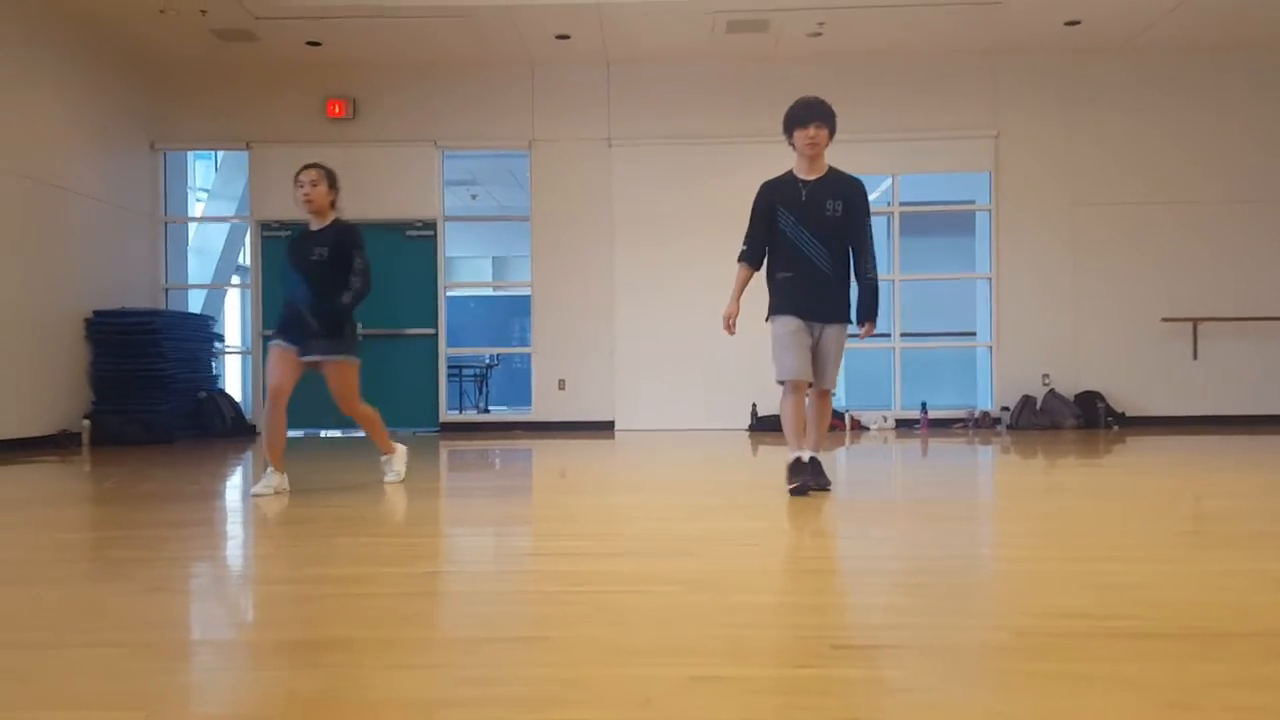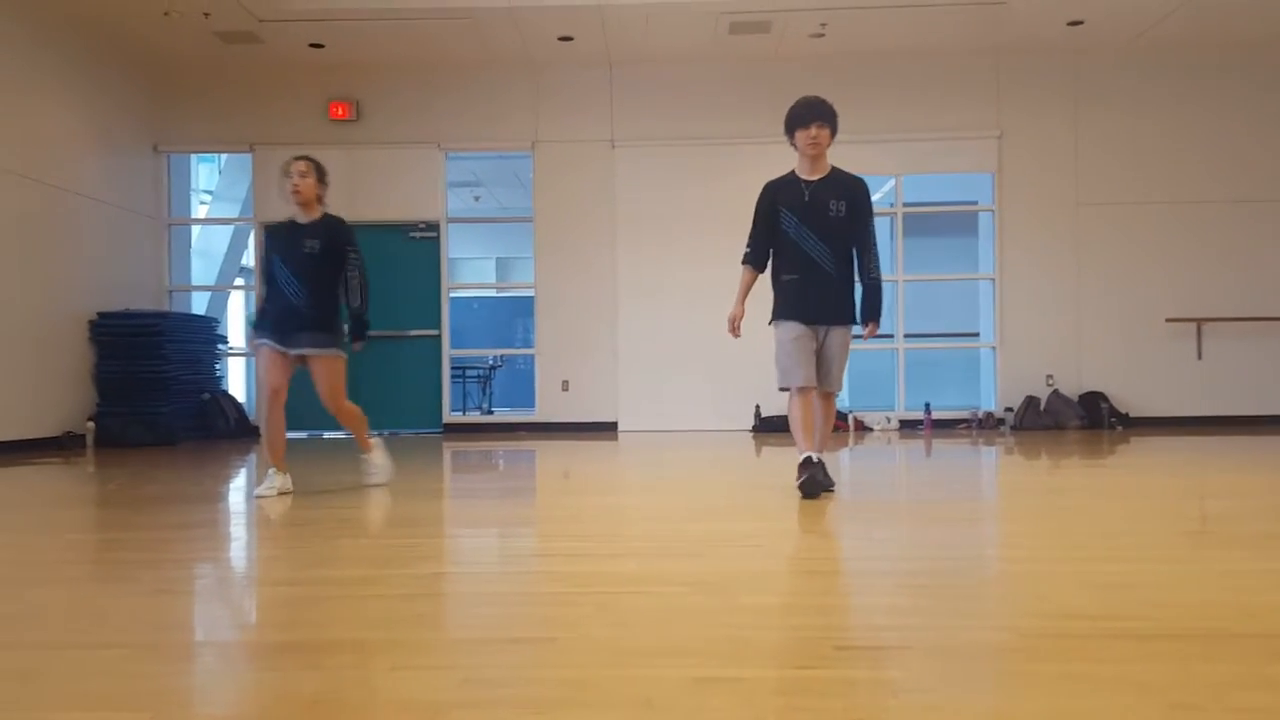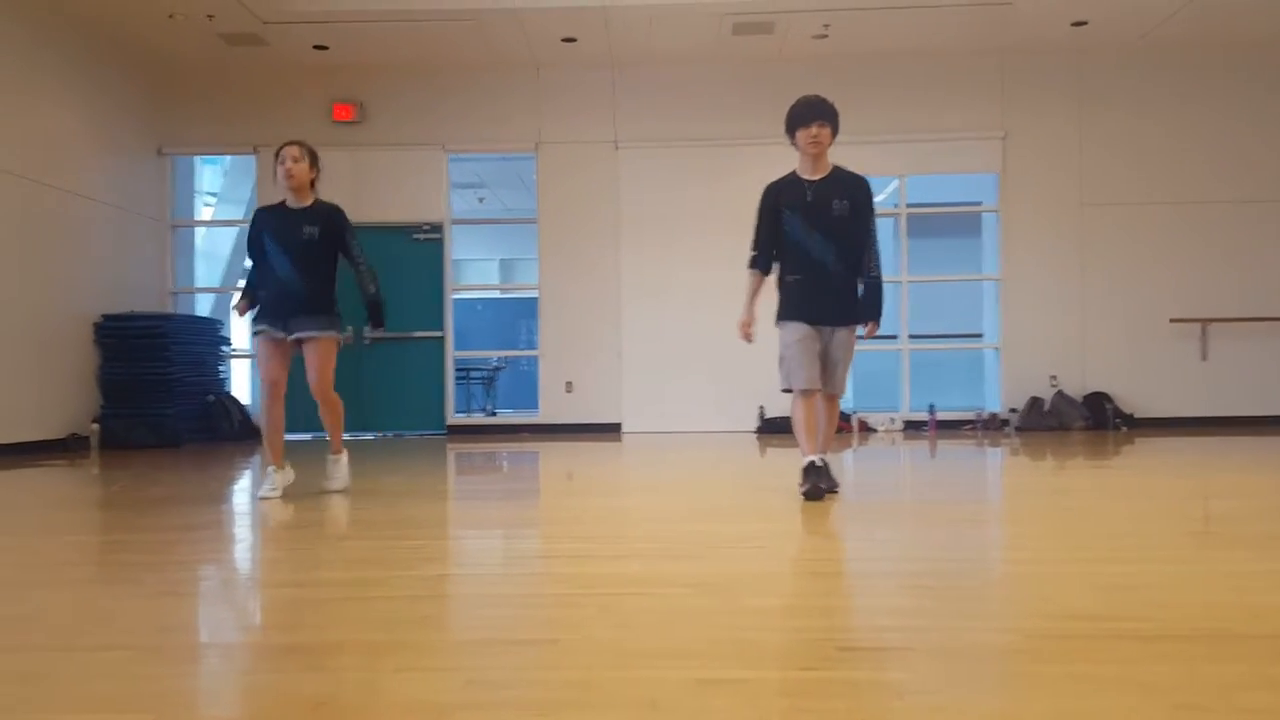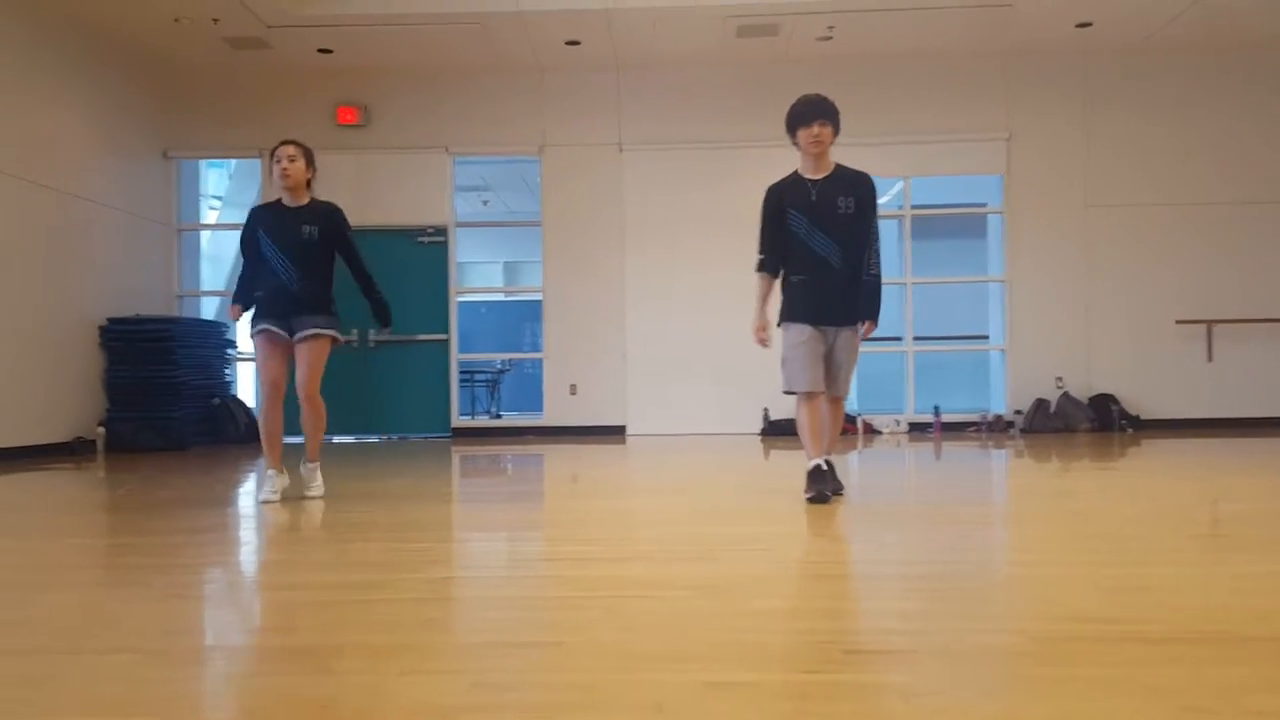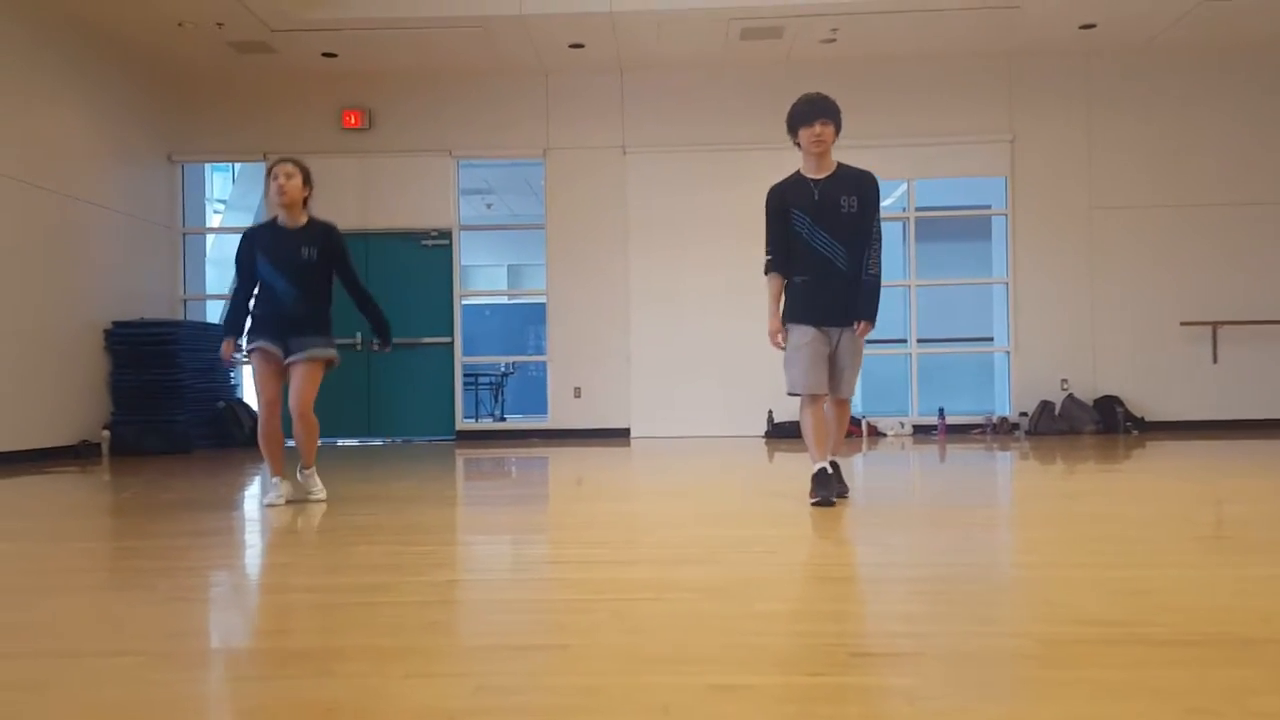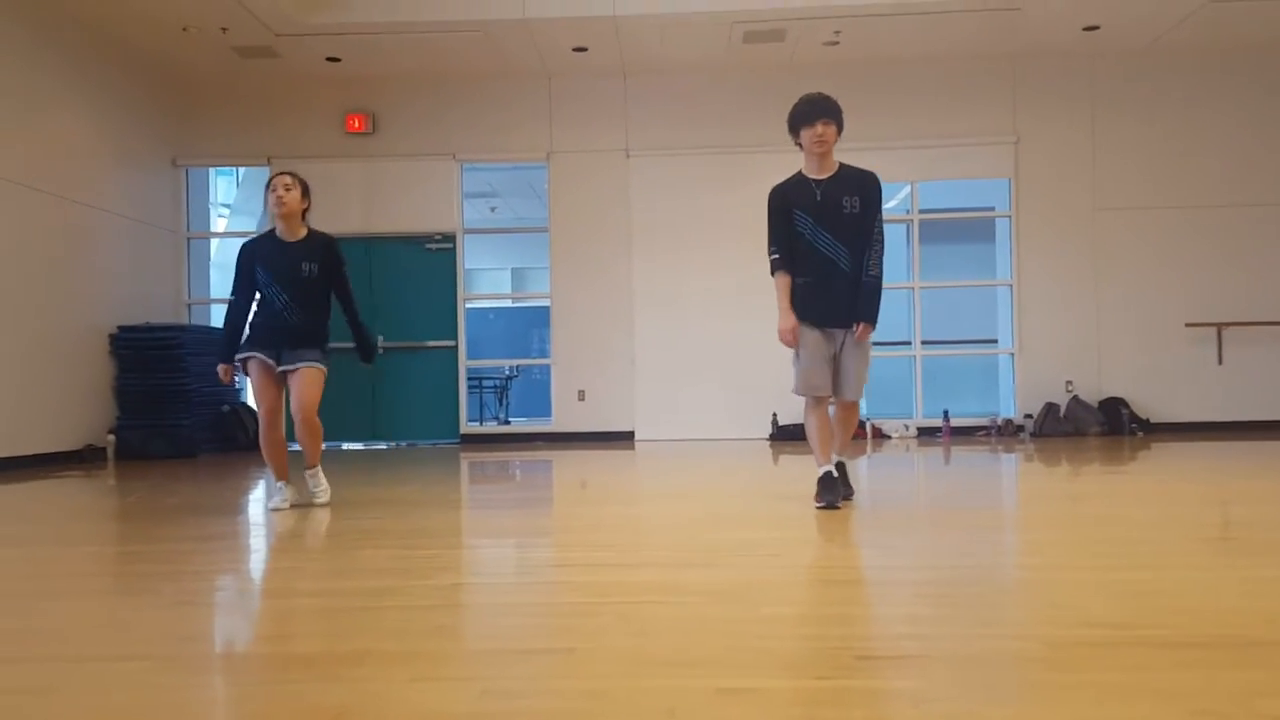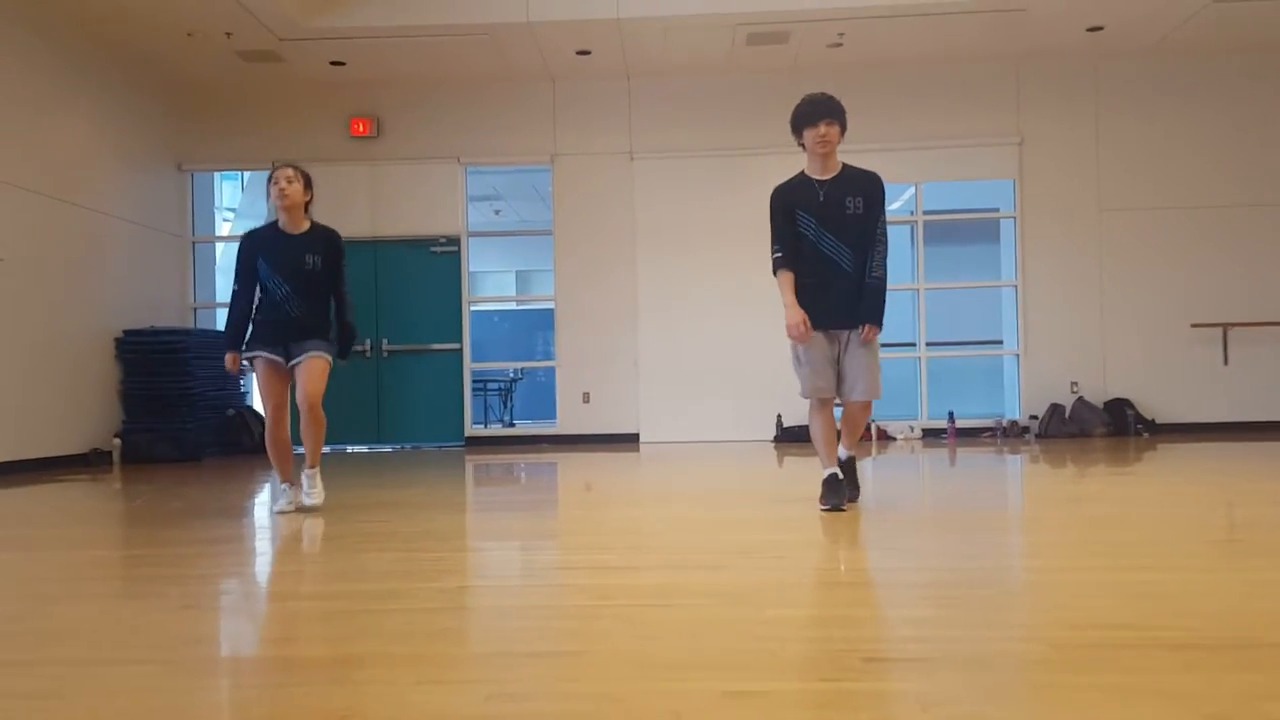
dt=0.1s
person 1, frame 1
left shoulder: (850, 189)
right shoulder: (772, 191)
left elbow: (863, 251)
right elbow: (753, 250)
left wrist: (869, 307)
right wrist: (735, 299)
left hip: (833, 307)
right hip: (787, 305)
left knee: (822, 388)
right knee: (794, 382)
left ankle: (813, 459)
right ankle: (797, 461)
person 1, frame 2
left shoulder: (853, 189)
right shoulder: (775, 192)
left elbow: (867, 251)
right elbow: (757, 252)
left wrist: (872, 307)
right wrist: (739, 302)
left hip: (837, 309)
right hip: (791, 309)
left knee: (827, 390)
right knee: (800, 387)
left ankle: (818, 459)
right ankle: (806, 462)
person 1, frame 3
left shoulder: (855, 187)
right shoulder: (776, 193)
left elbow: (868, 252)
right elbow: (761, 256)
left wrist: (871, 307)
right wrist: (749, 308)
left hip: (842, 310)
right hip: (796, 310)
left knee: (831, 391)
right knee: (803, 388)
left ankle: (821, 461)
right ankle: (810, 466)
person 1, frame 4
left shoulder: (859, 185)
right shoulder: (780, 194)
left elbow: (869, 251)
right elbow: (769, 259)
left wrist: (870, 307)
right wrist: (760, 312)
left hip: (845, 310)
right hip: (799, 311)
left knee: (836, 393)
right knee: (807, 391)
left ankle: (827, 462)
right ankle: (816, 469)
person 1, frame 5
left shoulder: (862, 184)
right shoulder: (781, 194)
left elbow: (872, 250)
right elbow: (775, 260)
left wrist: (867, 308)
right wrist: (774, 314)
left hip: (848, 310)
right hip: (803, 313)
left knee: (841, 396)
right knee: (811, 393)
left ankle: (832, 463)
right ankle: (821, 472)
person 1, frame 6
left shoulder: (865, 184)
right shoulder: (783, 195)
left elbow: (874, 251)
right elbow: (780, 259)
left wrist: (868, 310)
right wrist: (785, 312)
left hip: (851, 312)
right hip: (807, 314)
left knee: (849, 398)
right knee: (815, 395)
left ankle: (839, 462)
right ankle: (825, 476)
person 1, frame 7
left shoulder: (867, 185)
right shoulder: (786, 195)
left elbow: (877, 253)
right elbow: (783, 257)
left wrist: (873, 312)
right wrist: (791, 307)
left hip: (856, 313)
right hip: (811, 316)
left knee: (861, 398)
right knee: (821, 398)
left ankle: (845, 456)
right ankle: (831, 477)
person 2, frame 1
left shoulder: (346, 235)
right shoulder: (295, 241)
left elbow: (360, 282)
left wrist: (334, 314)
right wrist: (292, 318)
left hip: (333, 333)
right hip: (290, 330)
left knee: (350, 405)
right knee: (274, 395)
left ankle: (392, 451)
right ankle: (275, 472)
person 2, frame 2
left shoulder: (336, 229)
right shoulder: (276, 233)
left elbow: (355, 276)
left wrist: (359, 318)
right wrist: (261, 318)
left hip: (321, 328)
right hip: (276, 325)
left knee: (334, 402)
right knee: (271, 395)
left ankle: (370, 449)
right ankle: (278, 473)
person 2, frame 3
left shoulder: (330, 215)
right shoulder: (264, 218)
left elbow: (356, 260)
right elbow: (257, 264)
left wrist: (372, 302)
right wrist: (248, 297)
left hip: (317, 313)
right hip: (272, 312)
left knee: (321, 389)
right knee: (271, 389)
left ankle: (337, 456)
right ankle: (277, 469)
person 2, frame 4
left shoulder: (328, 214)
right shoulder: (260, 216)
left elbow: (354, 261)
right elbow: (251, 263)
left wrist: (378, 302)
right wrist: (240, 298)
left hip: (315, 312)
right hip: (270, 312)
left knee: (308, 391)
right knee: (270, 390)
left ankle: (312, 466)
right ankle: (275, 472)
person 2, frame 5
left shoulder: (326, 235)
right shoulder: (255, 237)
left elbow: (352, 283)
right elbow: (243, 288)
left wrist: (379, 323)
right wrist: (231, 332)
left hip: (312, 334)
right hip: (267, 333)
left knee: (300, 409)
right knee: (267, 409)
left ankle: (309, 472)
right ankle: (277, 479)
person 2, frame 6
left shoulder: (324, 247)
right shoulder: (253, 249)
left elbow: (344, 297)
right elbow: (239, 301)
left wrist: (363, 341)
right wrist: (227, 352)
left hip: (307, 345)
right hip: (262, 343)
left knee: (303, 413)
right knee: (268, 418)
left ankle: (313, 472)
right ankle: (282, 484)
person 2, frame 7
left shoulder: (328, 240)
right shoulder: (254, 241)
left elbow: (340, 293)
right elbow: (241, 294)
left wrist: (347, 338)
right wrist: (232, 344)
left hip: (313, 337)
right hip: (268, 337)
left knee: (309, 403)
right knee: (275, 416)
left ankle: (312, 474)
right ankle: (287, 486)
